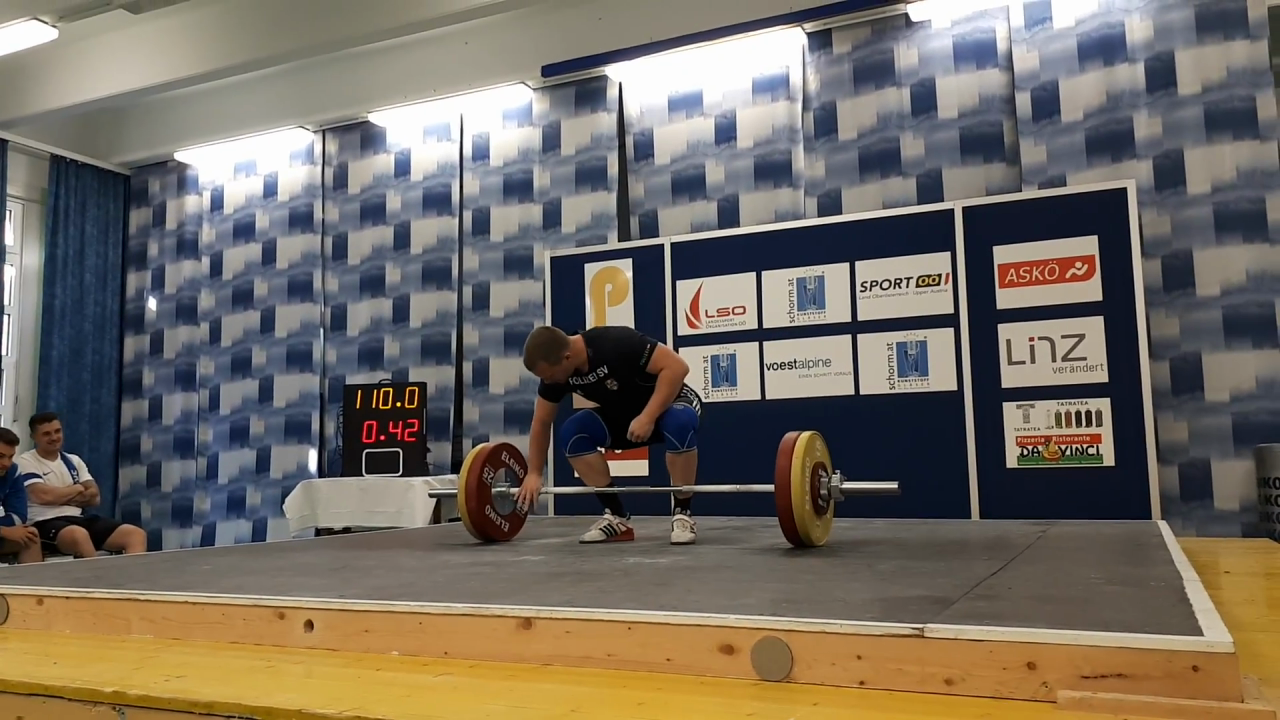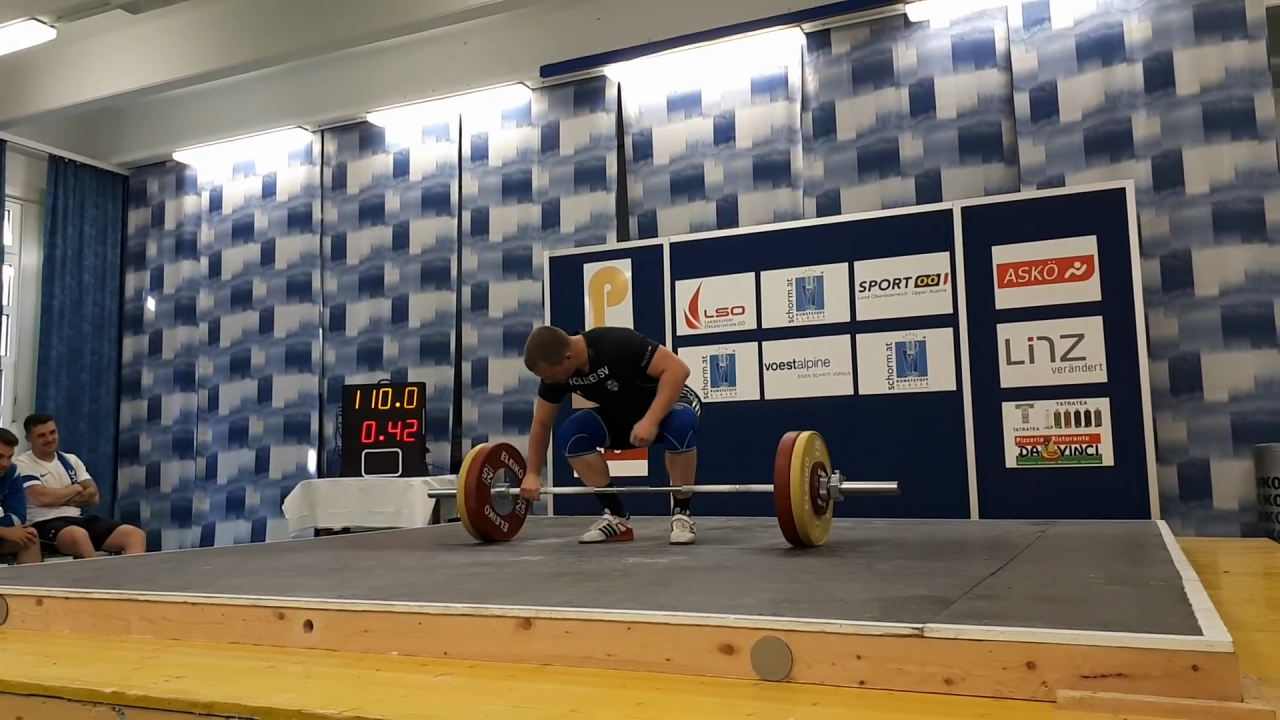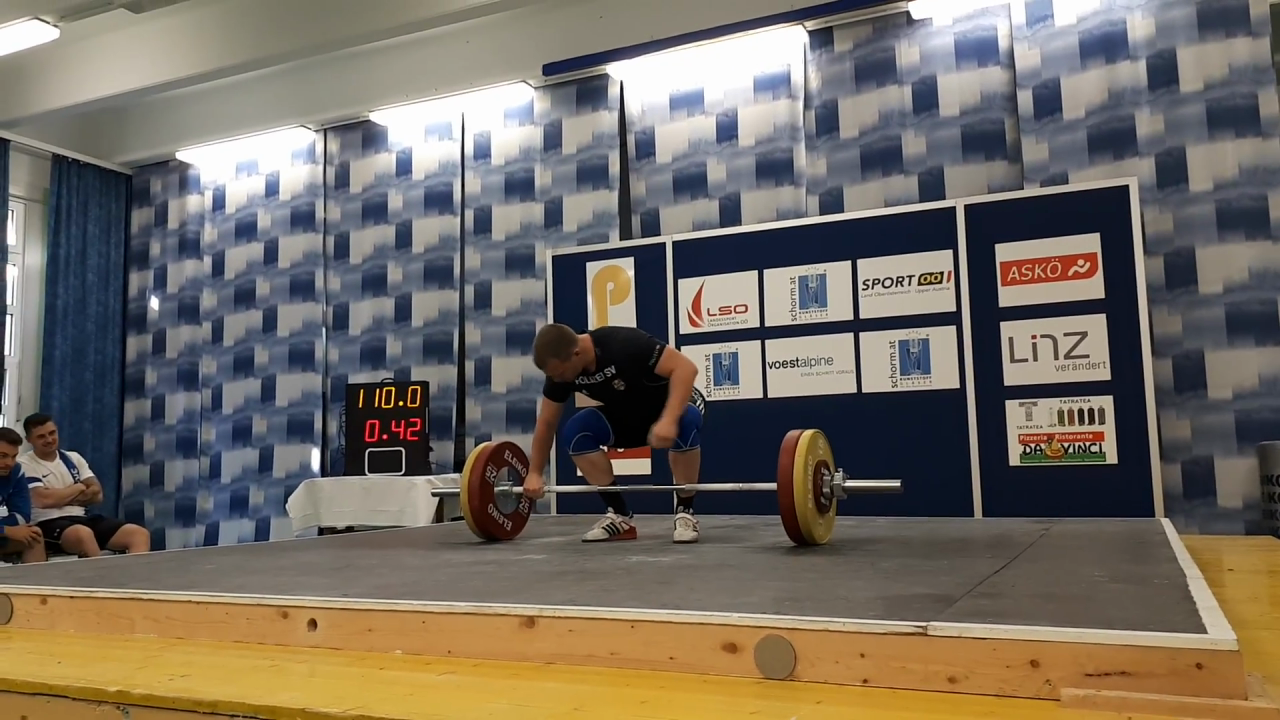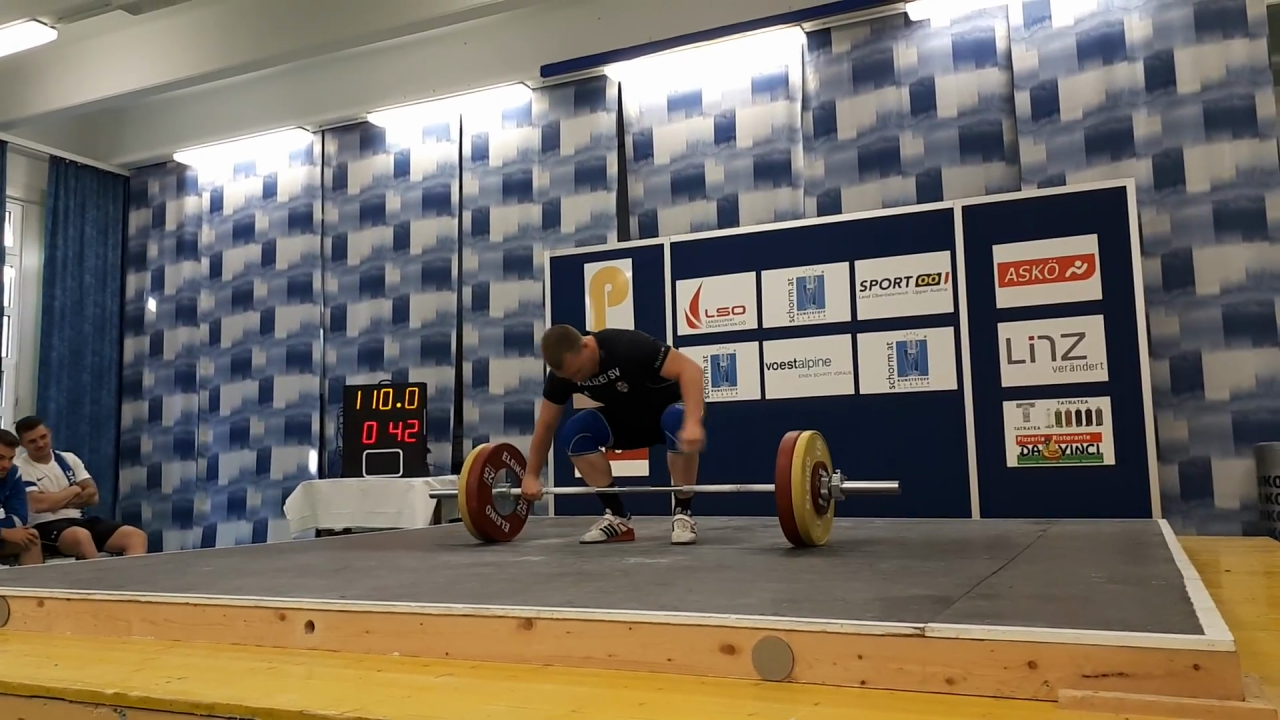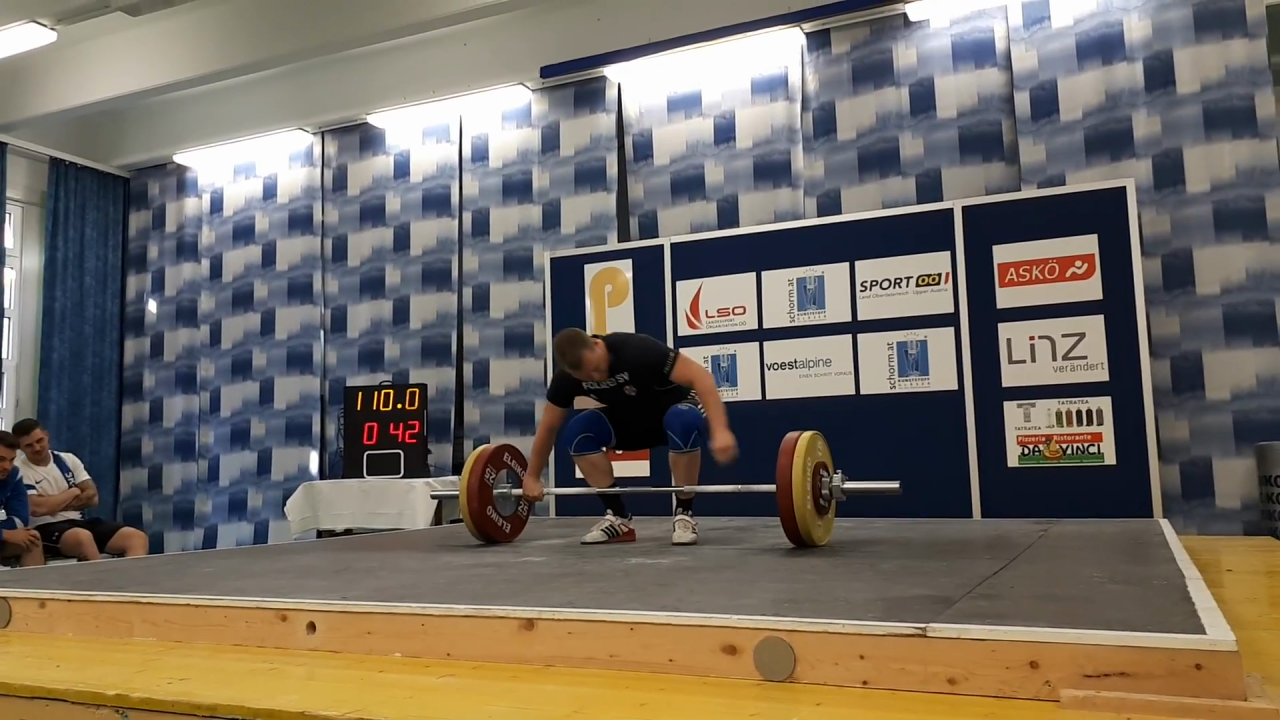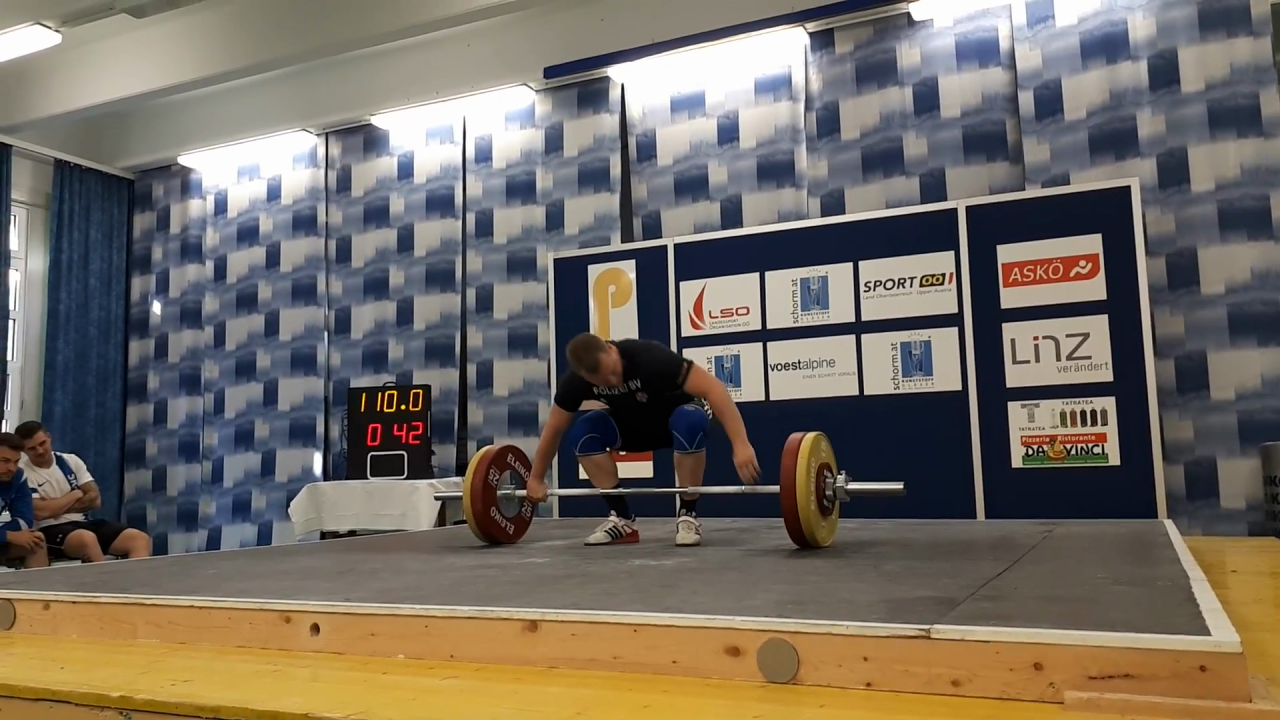
dt=0.1s
person 1, frame 1
left shoulder: (616, 343)
right shoulder: (554, 371)
left elbow: (677, 367)
right elbow: (542, 422)
left wrist: (647, 418)
right wrist: (534, 473)
left hip: (671, 401)
left knee: (679, 423)
right knee: (573, 432)
left ankle: (682, 514)
right ankle: (617, 517)
person 1, frame 2
left shoulder: (617, 345)
right shoulder: (555, 372)
left elbow: (677, 369)
right elbow: (542, 423)
left wrist: (651, 421)
right wrist: (533, 474)
left hip: (670, 403)
left knee: (678, 423)
right knee: (572, 432)
left ankle: (682, 514)
right ankle: (616, 517)
person 1, frame 3
left shoulder: (623, 345)
right shoulder: (562, 371)
left elbow: (683, 368)
right elbow: (547, 422)
left wrist: (668, 421)
right wrist: (535, 473)
left hip: (674, 405)
right hip: (628, 416)
left knee: (682, 426)
right knee: (576, 430)
left ankle: (685, 513)
right ankle: (620, 516)
person 1, frame 4
left shoulder: (627, 346)
right shoulder: (562, 375)
left elbow: (690, 369)
right elbow: (546, 425)
left wrist: (693, 423)
right wrist: (532, 476)
left hip: (673, 404)
right hip: (627, 418)
left knee: (679, 426)
right knee: (575, 432)
left ankle: (683, 514)
right ankle: (617, 517)
person 1, frame 5
left shoulder: (635, 350)
right shoulder: (567, 378)
left elbow: (699, 375)
right elbow: (548, 427)
left wrist: (720, 430)
right wrist: (532, 477)
left hip: (676, 410)
right hip: (630, 420)
left knee: (683, 423)
right knee: (578, 432)
left ankle: (684, 514)
right ankle: (618, 517)
person 1, frame 6
left shoulder: (649, 357)
right shoulder: (576, 382)
left elbow: (713, 388)
right elbow: (554, 429)
left wrist: (741, 445)
right wrist: (536, 479)
left hip: (679, 412)
right hip: (636, 424)
left knee: (689, 423)
right knee: (583, 432)
left ankle: (688, 515)
right ankle: (622, 518)
